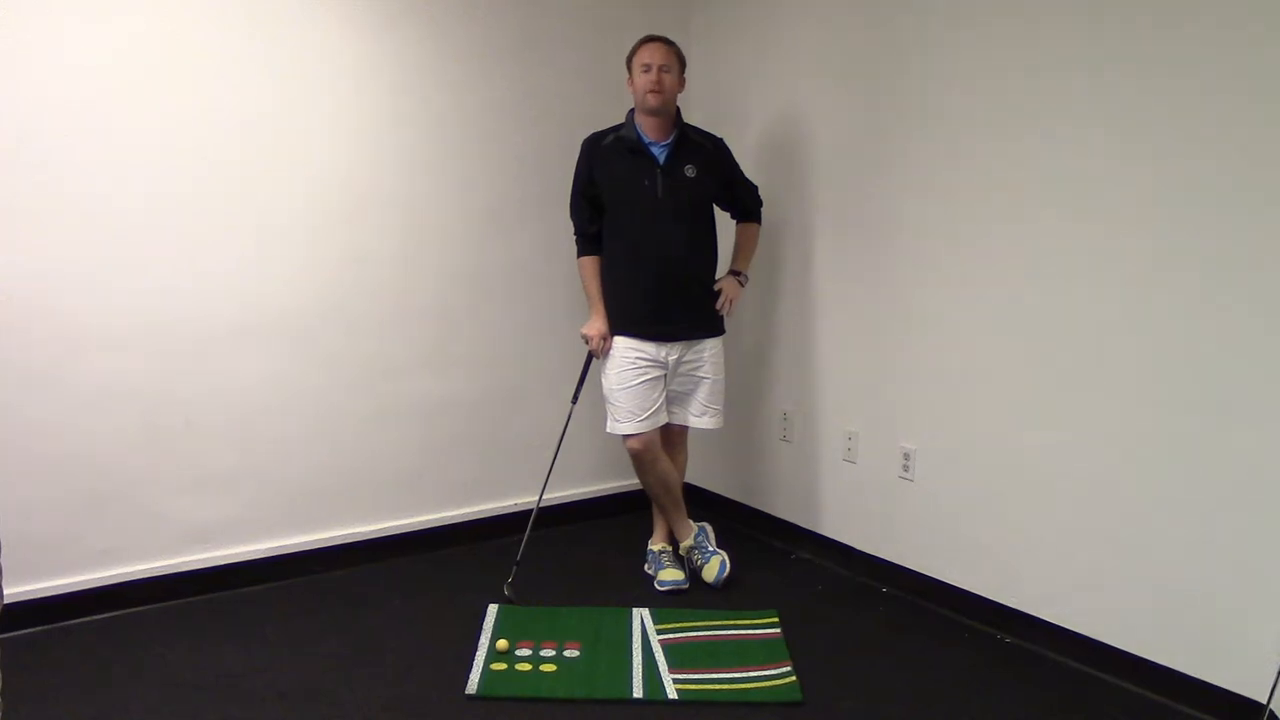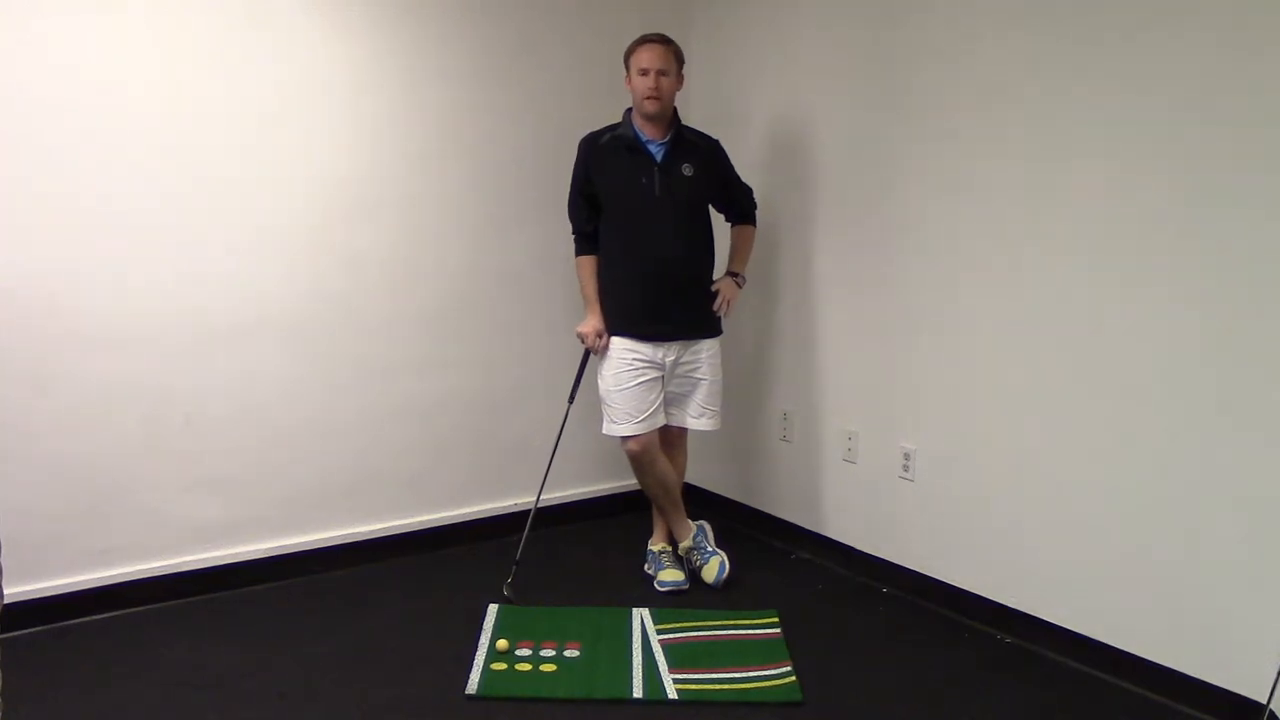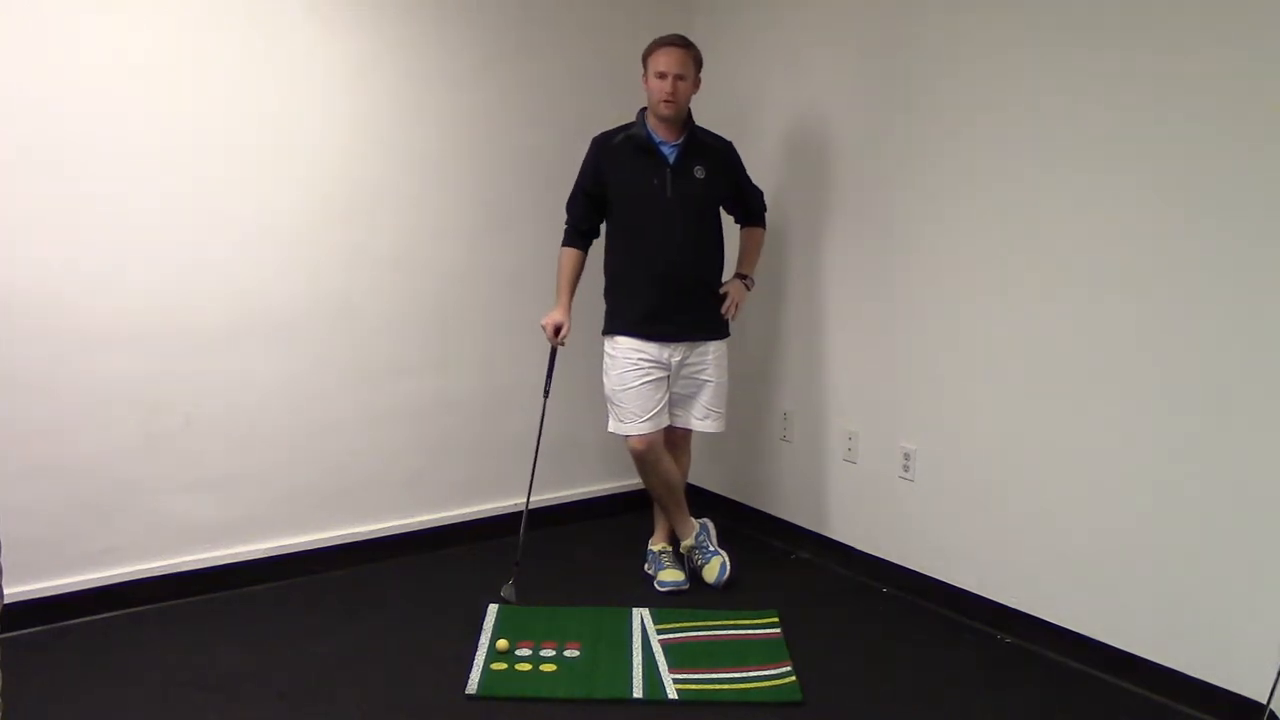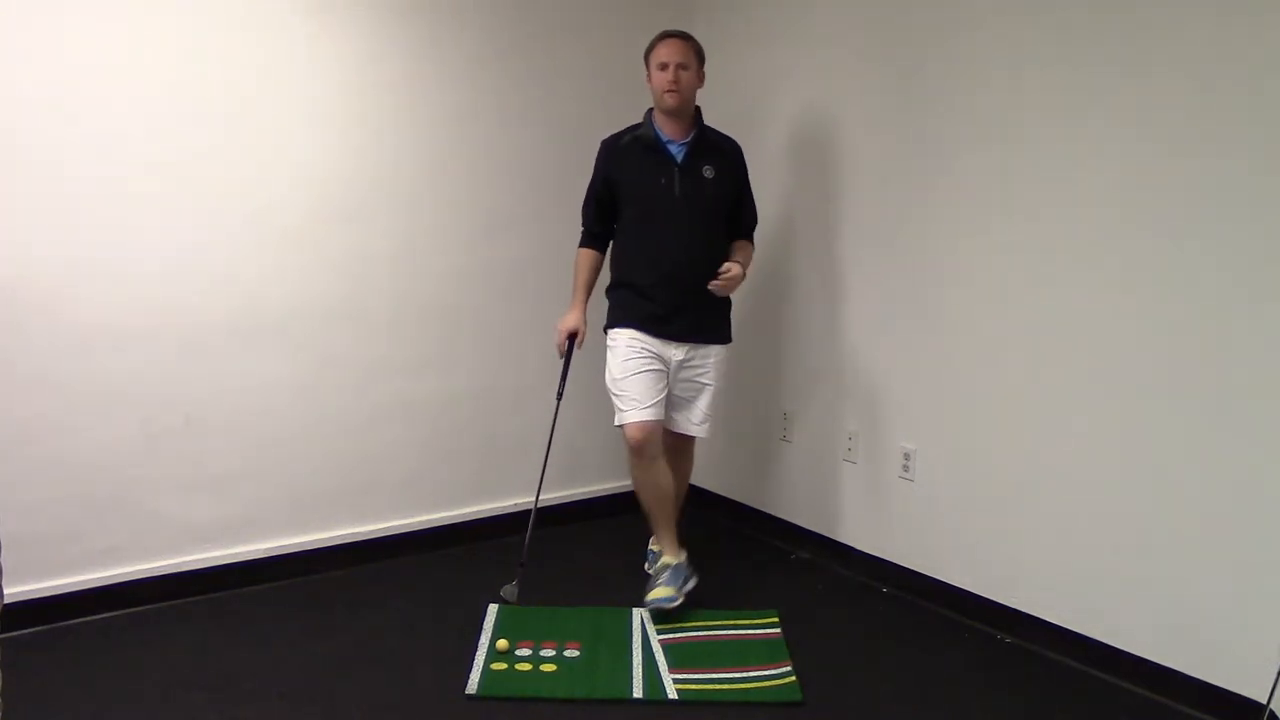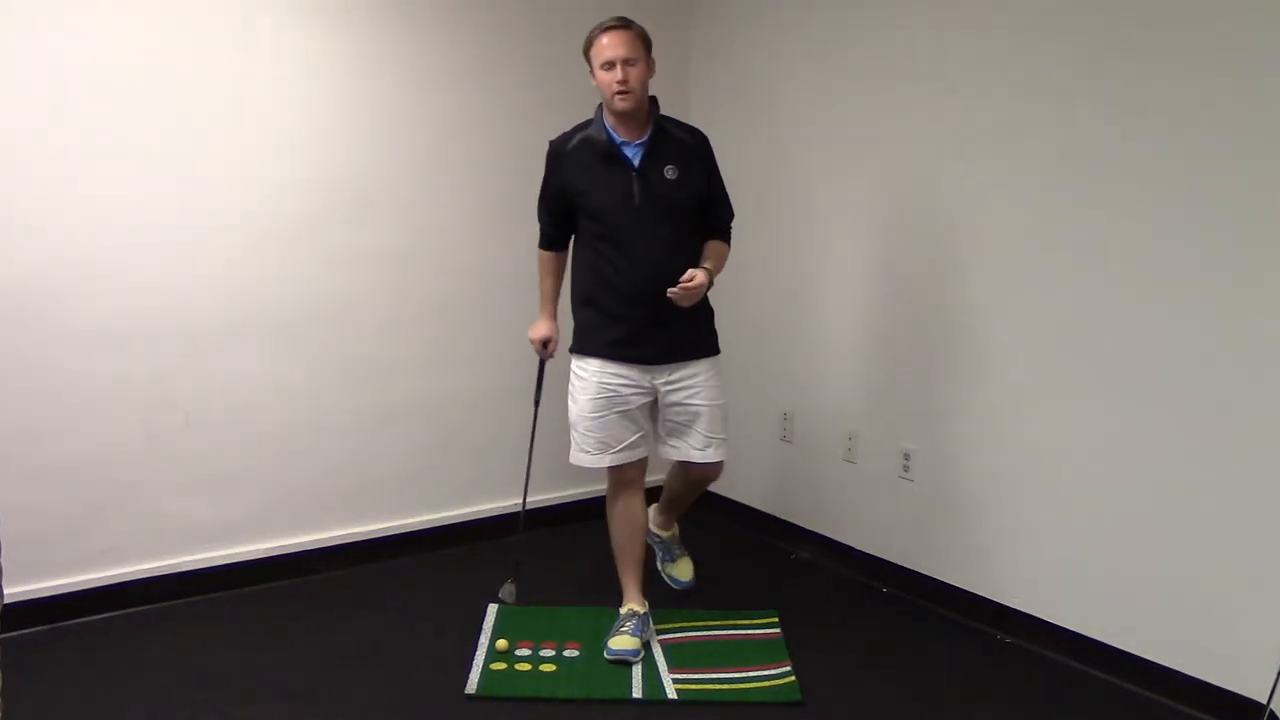
dt=1s
person 1, frame 1
left shoulder: (708, 151)
right shoulder: (600, 151)
left elbow: (749, 210)
right elbow: (586, 238)
left wrist: (737, 275)
right wrist: (597, 313)
left hip: (698, 328)
right hip: (630, 332)
left knee: (674, 436)
right knee: (641, 442)
left ankle: (663, 541)
right ankle: (687, 534)
person 1, frame 2
left shoulder: (704, 151)
right shoulder: (597, 150)
left elbow: (743, 212)
right elbow: (584, 237)
left wrist: (735, 276)
right wrist: (592, 311)
left hip: (695, 329)
right hip: (626, 332)
left knee: (673, 436)
right knee: (639, 443)
left ankle: (662, 542)
right ankle: (687, 534)
person 1, frame 3
left shoulder: (717, 153)
right shoulder: (609, 149)
left elbow: (753, 215)
right elbow: (579, 229)
left wrist: (743, 278)
right wrist: (562, 304)
left hip: (702, 330)
right hip: (632, 331)
left knee: (678, 439)
right knee: (643, 442)
left ankle: (662, 542)
right ankle: (690, 531)
person 1, frame 4
left shoulder: (726, 154)
right shoulder: (618, 150)
left elbow: (742, 233)
right elbow: (594, 234)
left wrist: (738, 267)
right wrist: (577, 307)
left hip: (704, 331)
right hip: (635, 325)
left knee: (680, 441)
right knee: (641, 437)
left ankle: (661, 548)
right ankle: (673, 555)
person 1, frame 5
left shoulder: (691, 147)
right shoulder: (568, 153)
left elbow: (718, 230)
right elbow: (553, 237)
left wrist: (707, 272)
right wrist: (546, 313)
left hip: (689, 347)
right hip: (605, 352)
left knee: (705, 463)
right knee: (624, 477)
left ankle: (665, 522)
right ankle: (633, 607)
